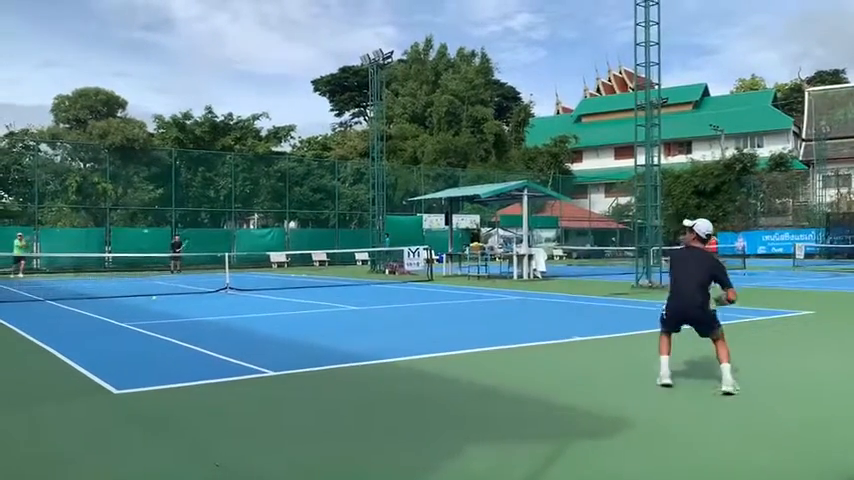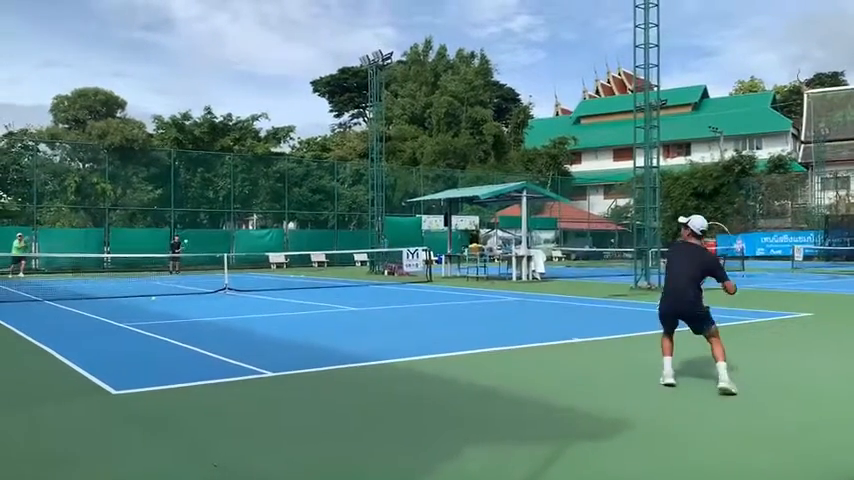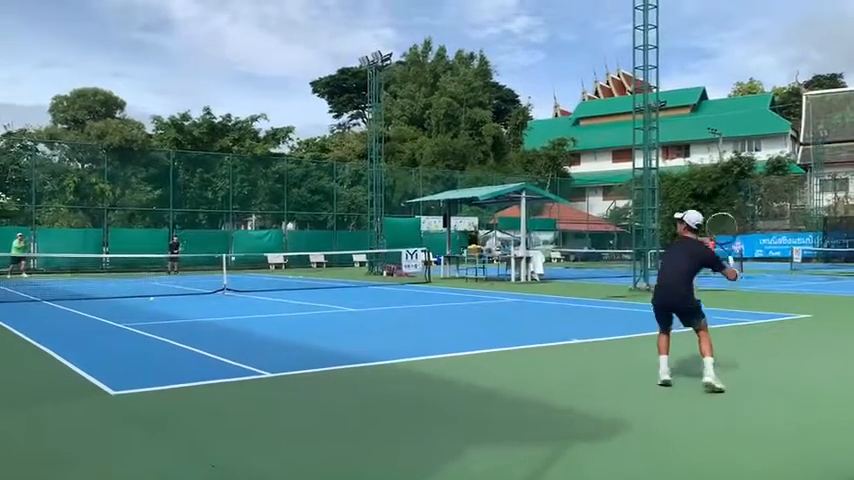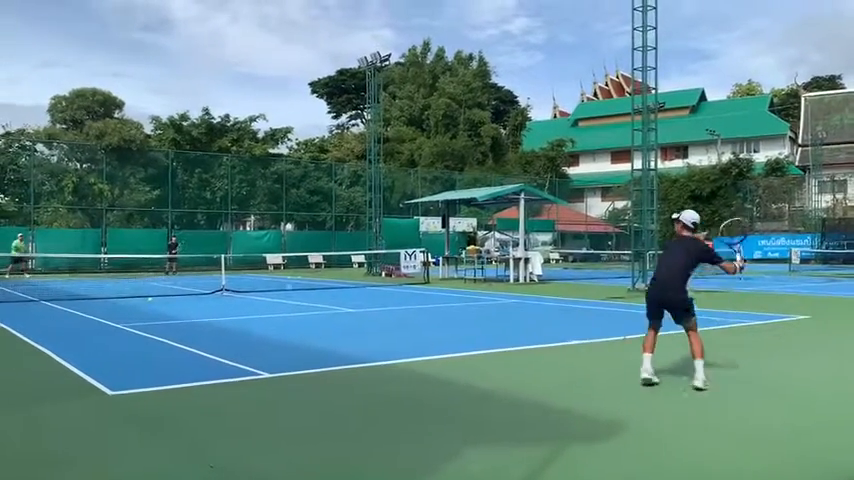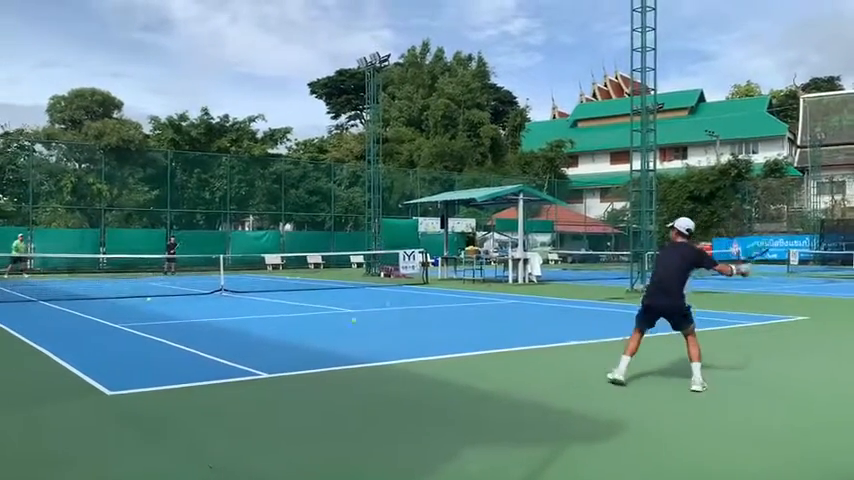
dt=0.1s
person 1, frame 1
left shoulder: (676, 254)
right shoulder: (714, 263)
right elbow: (732, 297)
right wrist: (722, 300)
left hip: (674, 309)
right hip: (700, 311)
left knee: (665, 333)
right knee: (719, 340)
left ankle: (665, 373)
right ankle: (727, 381)
person 1, frame 2
left shoulder: (674, 248)
right shoulder: (709, 258)
right elbow: (731, 289)
left hip: (667, 305)
right hip: (692, 306)
left knee: (667, 335)
right knee: (714, 338)
left ankle: (667, 373)
right ankle: (724, 378)
person 1, frame 3
left shoulder: (673, 244)
right shoulder: (704, 251)
right elbow: (731, 276)
right wrist: (732, 267)
left hip: (660, 297)
right hip: (683, 298)
left knee: (664, 332)
right knee: (702, 333)
left ankle: (664, 371)
right ankle: (710, 375)
person 1, frame 4
left shoulder: (672, 243)
right shoulder: (701, 247)
right elbow: (730, 269)
right wrist: (739, 265)
left hip: (654, 293)
right hip: (677, 295)
left knee: (652, 329)
right knee: (692, 333)
left ankle: (647, 369)
right ankle: (699, 376)
person 1, frame 5
left shoulder: (666, 248)
right shoulder: (695, 252)
right elbow: (725, 270)
right wrist: (741, 269)
left hip: (651, 300)
right hip: (675, 303)
left knee: (638, 333)
right knee: (690, 336)
left ankle: (620, 371)
right ankle: (697, 379)
